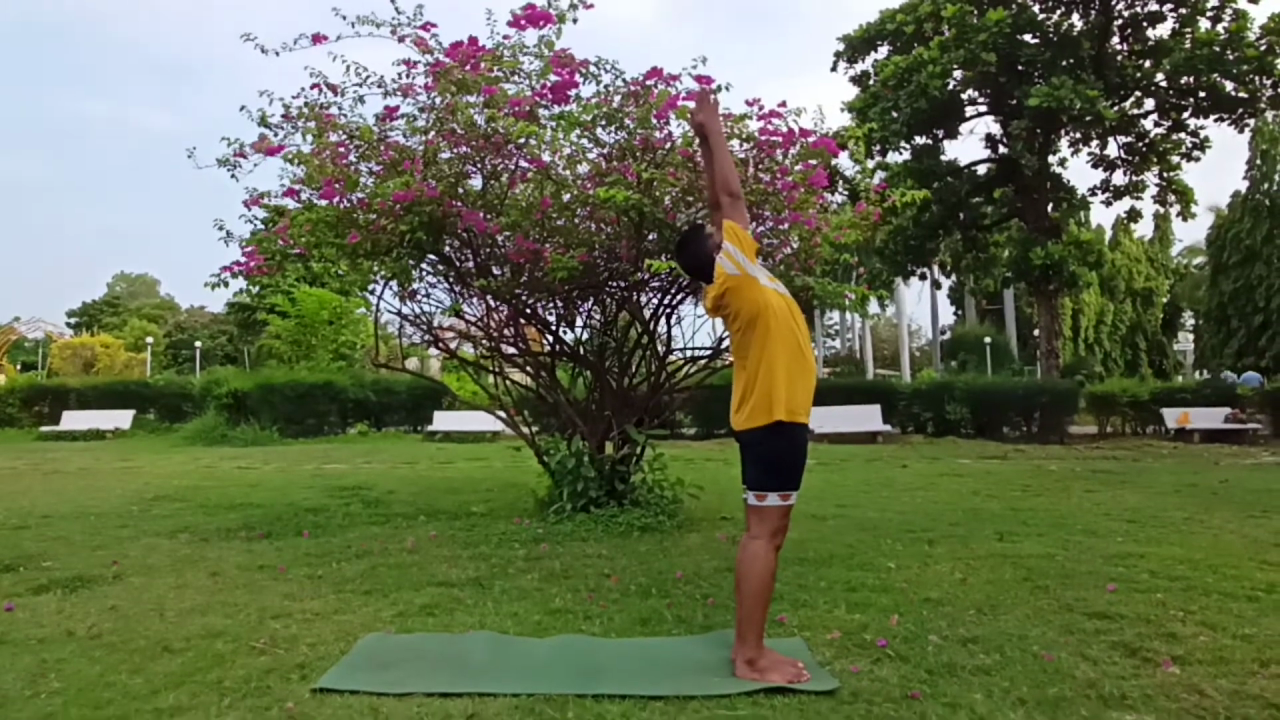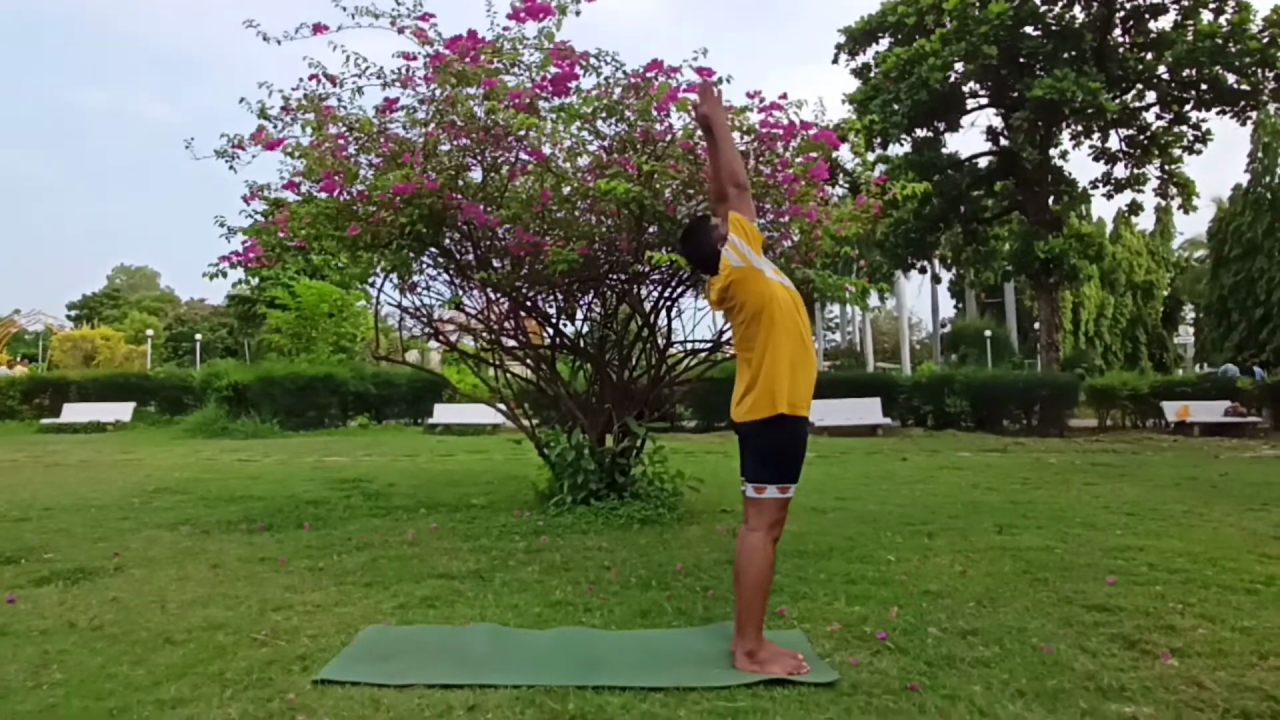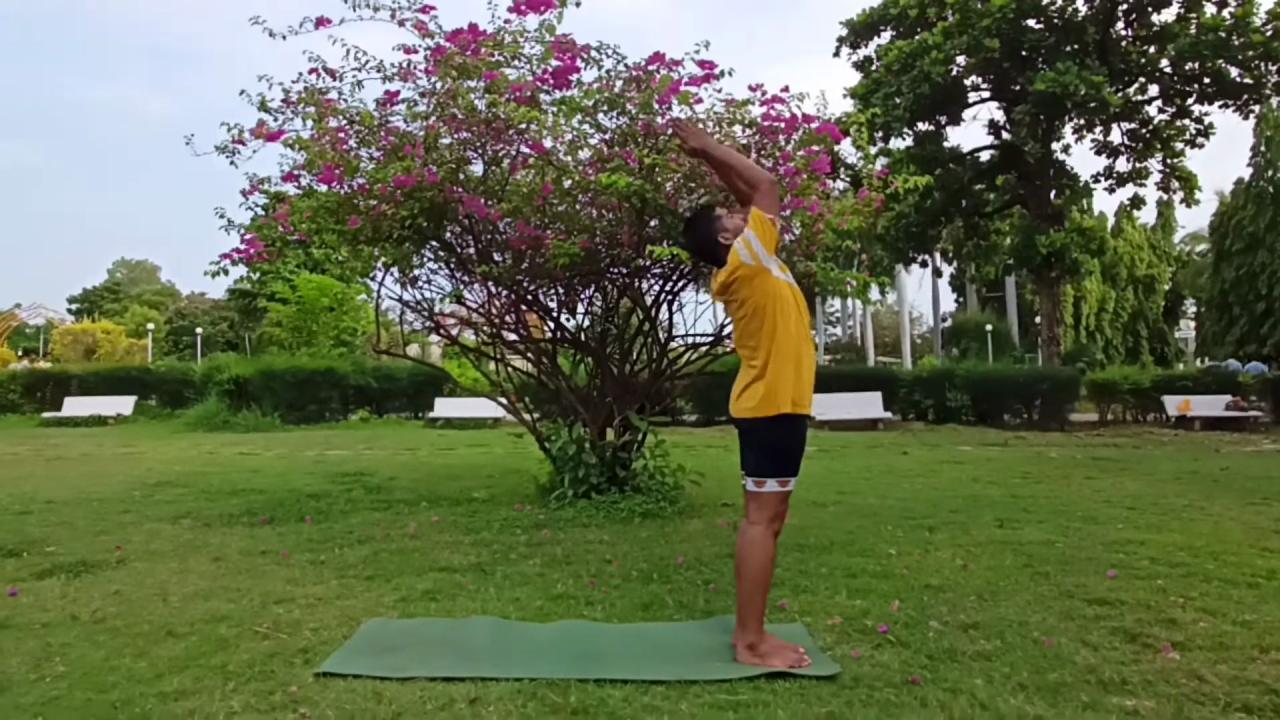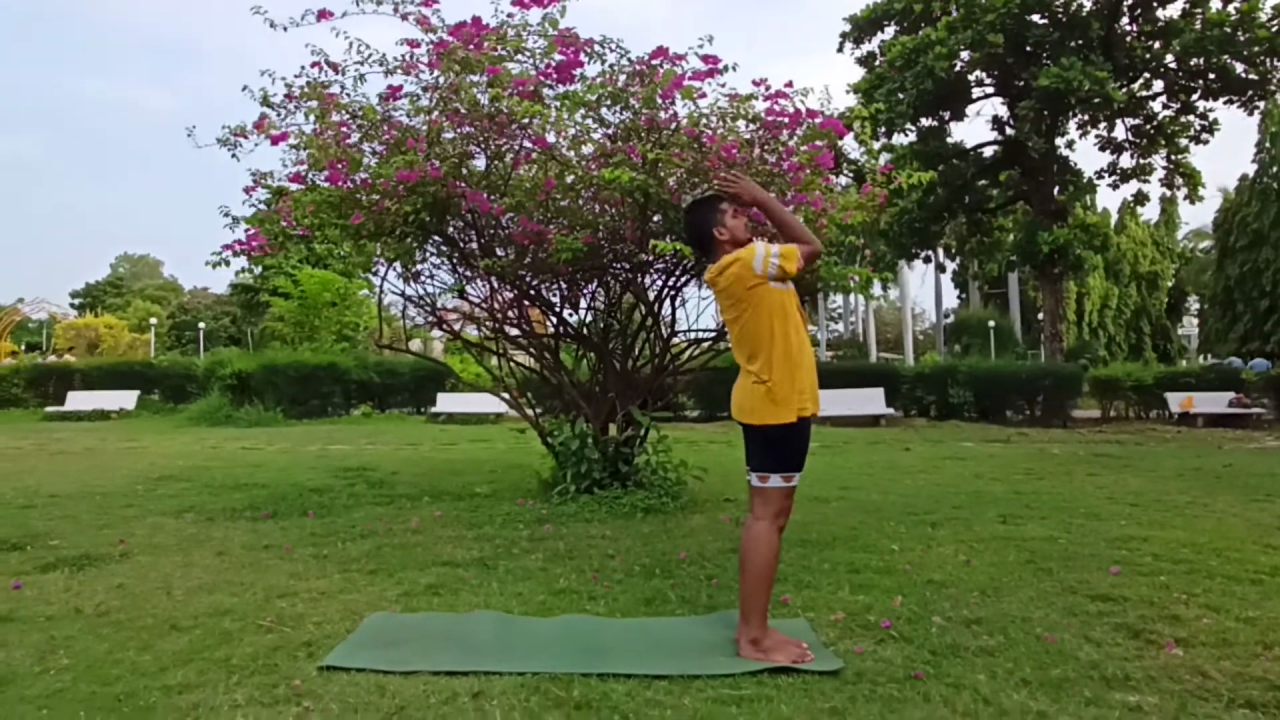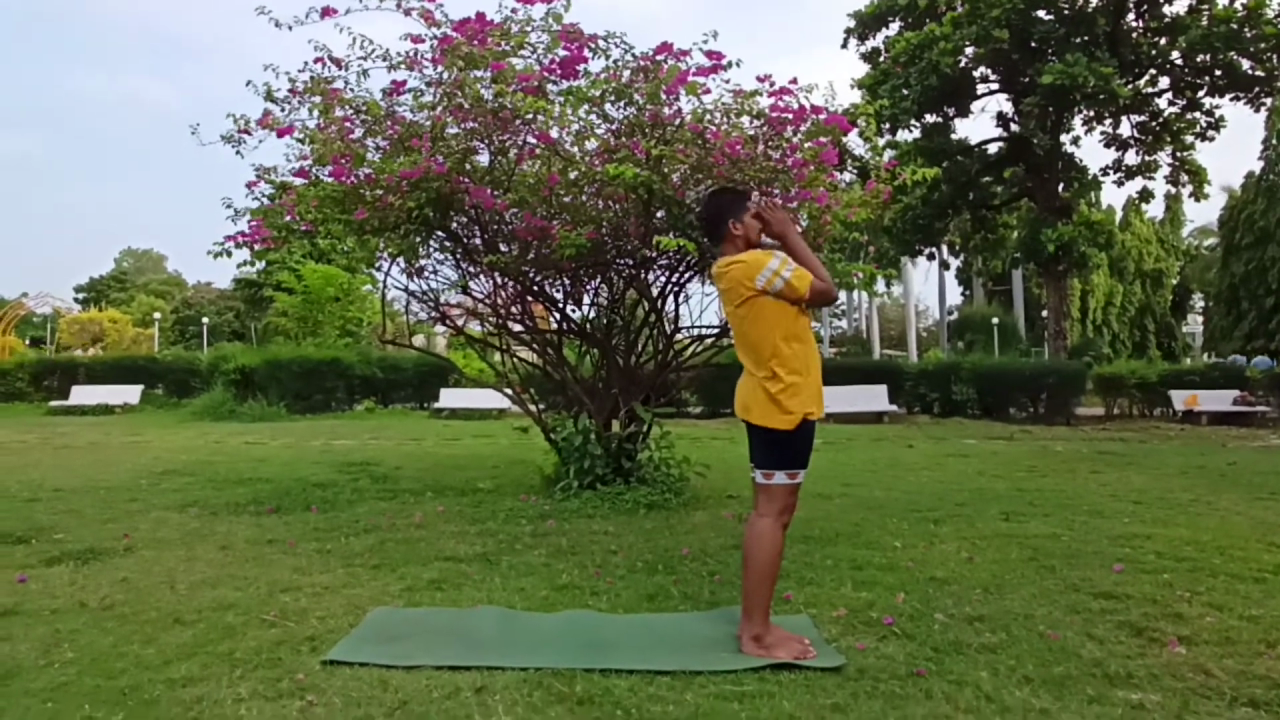
dt=0.4s
person 1, frame 1
left shoulder: (736, 281)
right shoulder: (735, 273)
left elbow: (723, 202)
right elbow: (729, 197)
left wrist: (710, 136)
right wrist: (712, 133)
left hip: (773, 415)
right hip: (772, 417)
left knee: (766, 534)
right knee: (764, 533)
left ankle: (750, 647)
right ankle: (749, 657)
person 1, frame 2
left shoulder: (738, 275)
right shoulder: (739, 267)
left elbow: (724, 194)
right elbow: (736, 188)
left wrist: (713, 131)
right wrist: (717, 125)
left hip: (771, 408)
right hip: (773, 411)
left knee: (764, 525)
right knee: (762, 526)
left ankle: (750, 641)
right ankle: (749, 650)
person 1, frame 3
left shoulder: (739, 270)
right shoulder: (746, 260)
left elbow: (749, 194)
right elbow: (766, 187)
left wrist: (709, 155)
right wrist: (710, 148)
left hip: (768, 402)
right hip: (774, 405)
left knee: (765, 519)
right knee: (763, 519)
left ankle: (751, 633)
right ankle: (751, 642)
person 1, frame 4
left shoulder: (730, 270)
right shoulder: (749, 261)
left elbow: (794, 246)
right elbow: (811, 247)
left wrist: (751, 203)
right wrist: (759, 197)
left hip: (769, 401)
right hip: (778, 404)
left knee: (769, 515)
right knee: (768, 515)
left ankle: (754, 627)
right ankle: (754, 637)
person 1, frame 5
left shoulder: (733, 269)
right shoulder: (759, 263)
left elbow: (801, 285)
right elbow: (826, 292)
left wrist: (781, 240)
right wrist: (789, 235)
left hip: (772, 399)
right hip: (783, 403)
left knee: (772, 512)
right knee: (772, 512)
left ankle: (755, 624)
right ankle: (756, 633)
